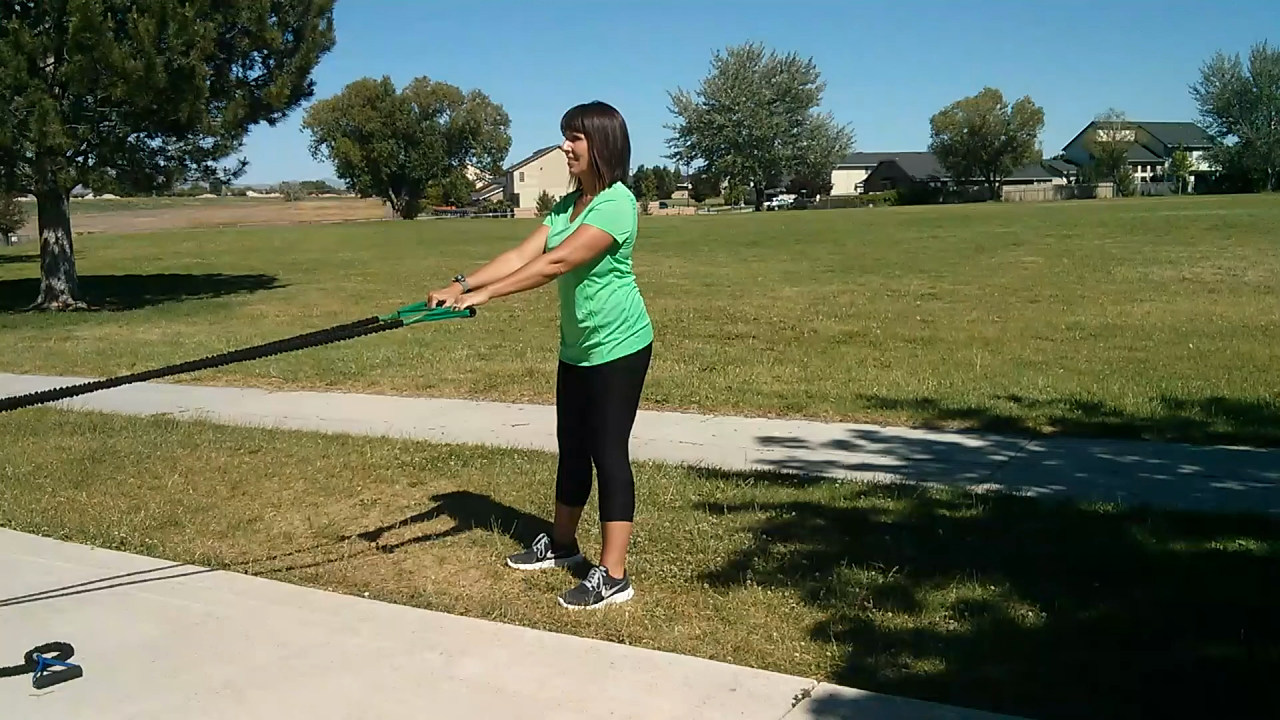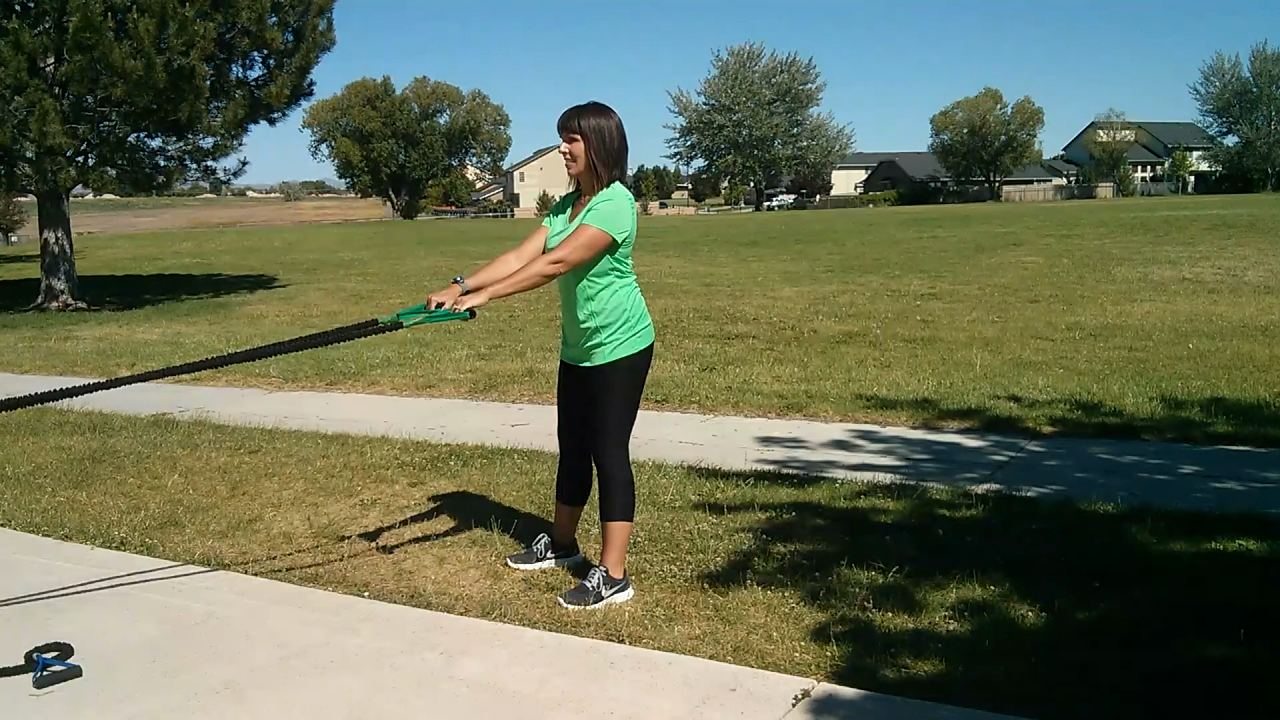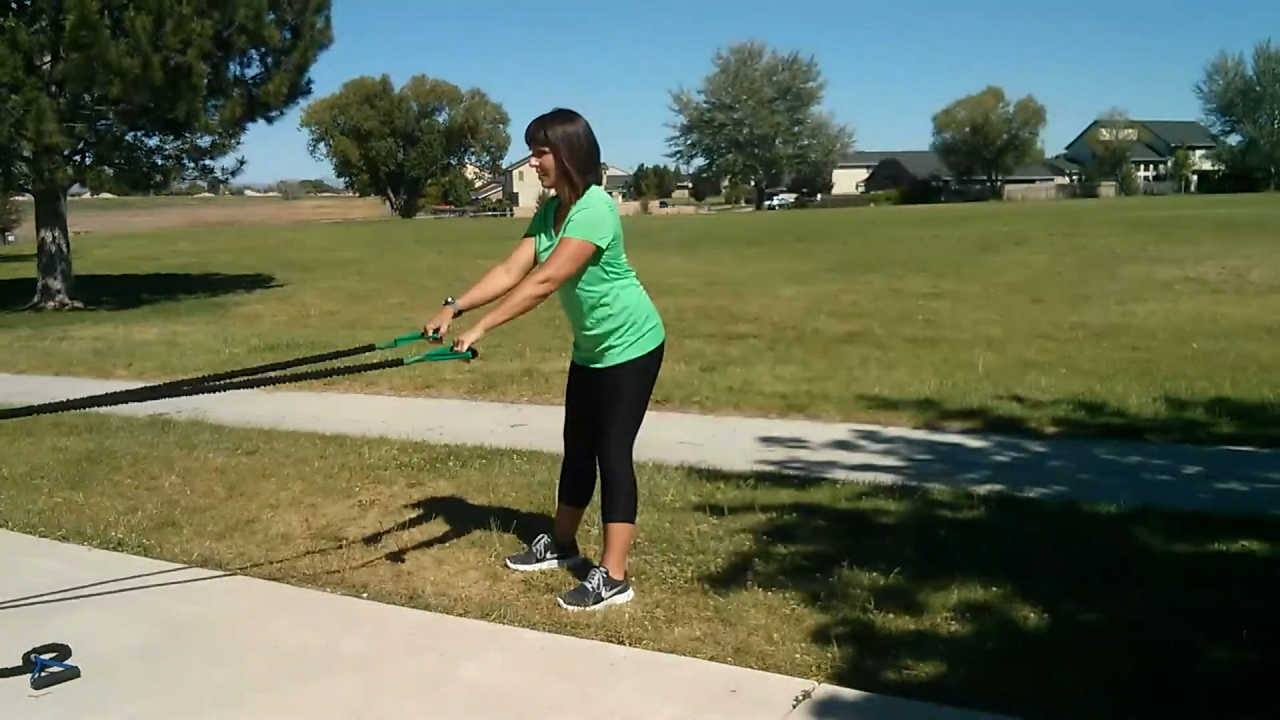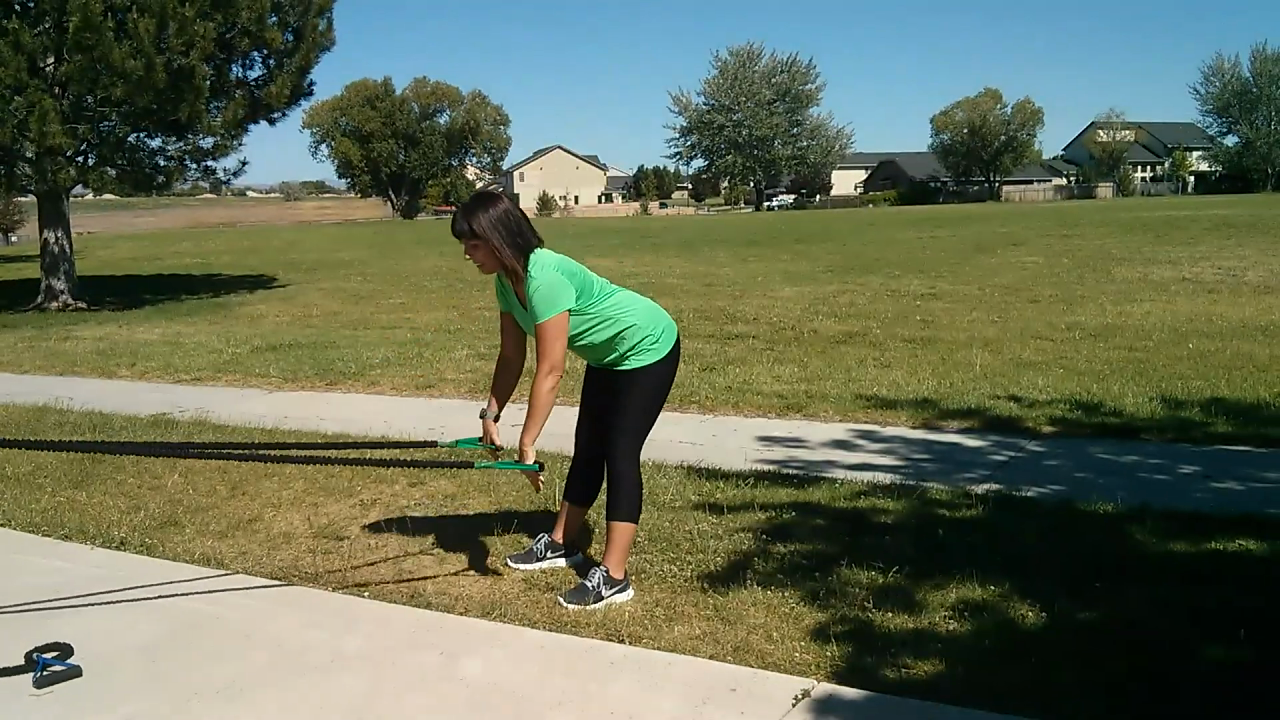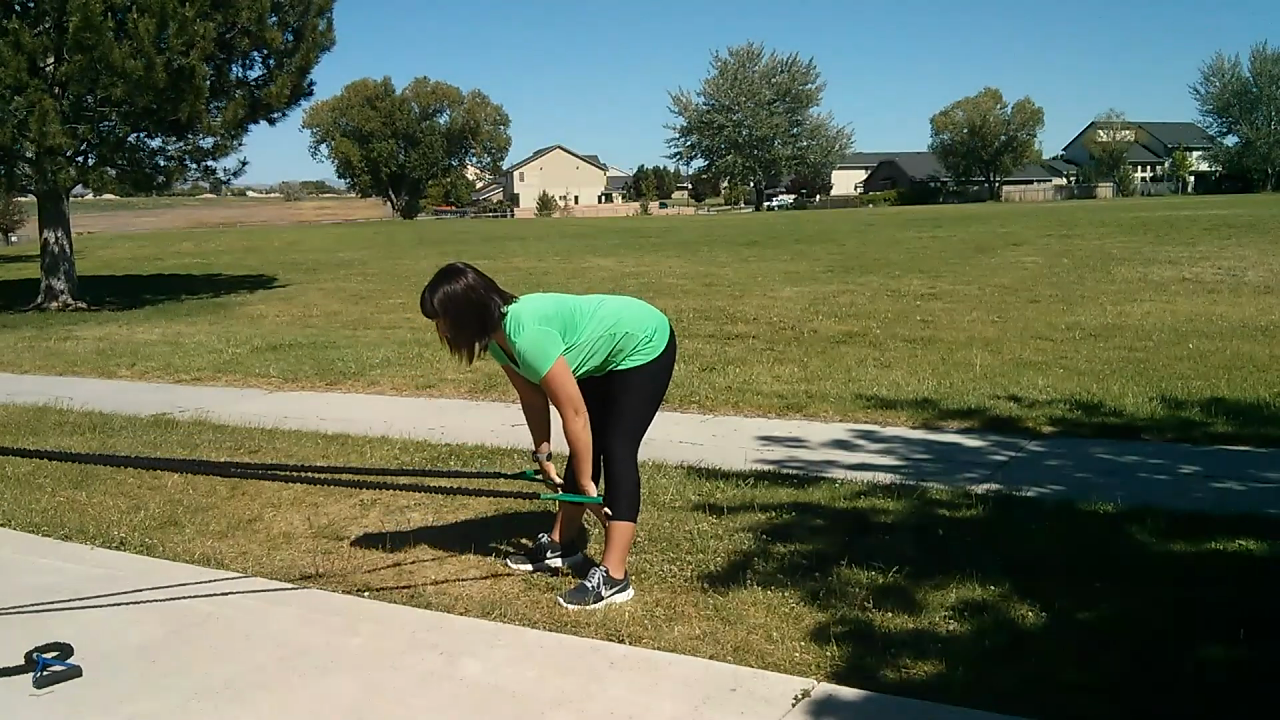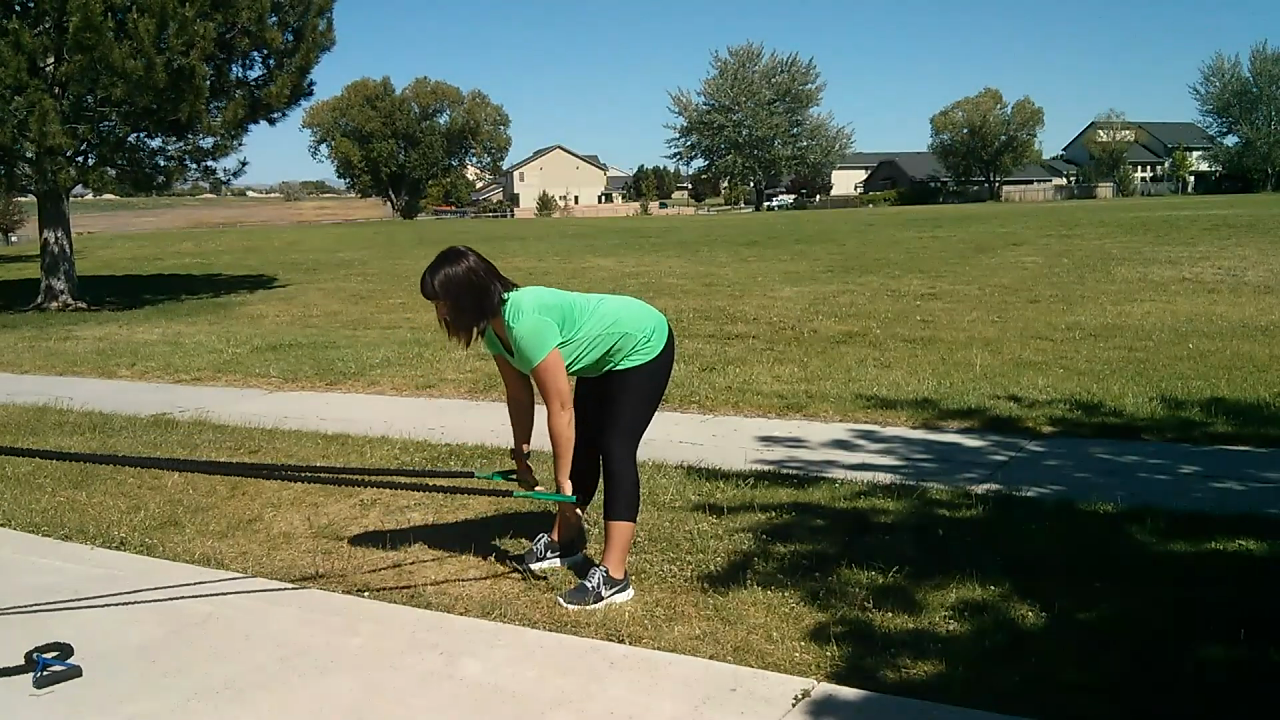
dt=0.5s
person 1, frame 1
left shoulder: (617, 203)
right shoulder: (567, 203)
left elbow: (557, 262)
right elbow: (523, 253)
left wrist: (485, 293)
right wrist: (461, 283)
left hip: (618, 348)
right hip: (577, 349)
left knee: (608, 452)
right knee: (572, 448)
left ankle: (613, 576)
right ankle: (561, 543)
person 1, frame 2
left shoulder: (615, 203)
right shoulder: (566, 203)
left elbow: (556, 263)
right elbow: (522, 254)
left wrist: (484, 295)
right wrist: (460, 285)
left hip: (619, 348)
right hip: (578, 348)
left knee: (608, 452)
right knee: (572, 447)
left ankle: (613, 576)
right ankle: (561, 543)
person 1, frame 3
left shoulder: (594, 209)
right shoulder: (549, 211)
left elbow: (544, 281)
right elbow: (510, 270)
left wrist: (480, 327)
right wrist: (452, 307)
left hip: (630, 347)
right hip: (591, 350)
left knee: (612, 452)
right knee: (577, 448)
left ankle: (613, 578)
right ankle: (561, 544)
person 1, frame 4
left shoulder: (546, 278)
right shoulder: (507, 281)
left elbow: (550, 373)
right elbow: (511, 357)
left wrist: (527, 443)
right wrist: (491, 413)
left hip: (646, 348)
right hip: (608, 356)
left knee: (620, 453)
right knee: (588, 449)
left ankle: (614, 577)
right ankle: (561, 542)
person 1, frame 5
left shoulder: (526, 335)
right shoulder: (497, 333)
left elbow: (575, 415)
right elbow: (533, 398)
left wrist: (586, 483)
right wrist: (543, 455)
left hip: (643, 345)
right hip: (606, 353)
left knee: (616, 450)
right knee: (586, 447)
left ankle: (613, 577)
right ankle: (563, 542)
person 1, frame 6
left shoulder: (524, 322)
right shoulder: (493, 323)
left elbow: (561, 408)
right elbow: (519, 394)
left wrist: (563, 479)
right wrist: (521, 454)
left hip: (641, 346)
right hip: (604, 355)
left knee: (615, 450)
right knee: (583, 445)
left ankle: (613, 578)
right ankle: (564, 542)
